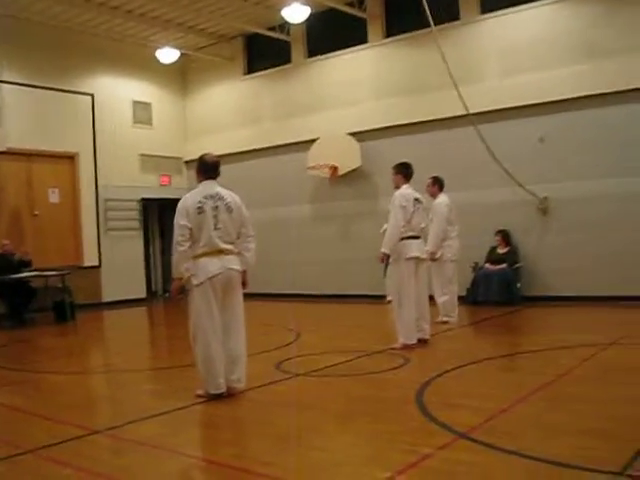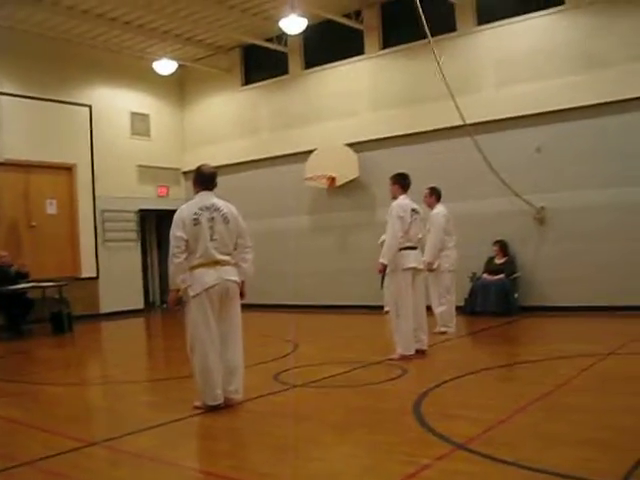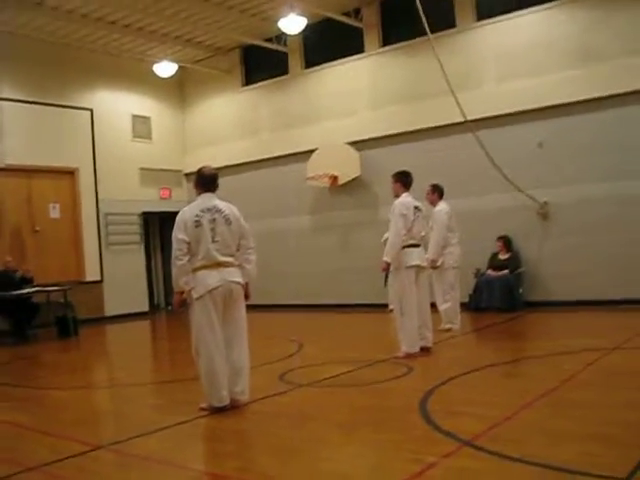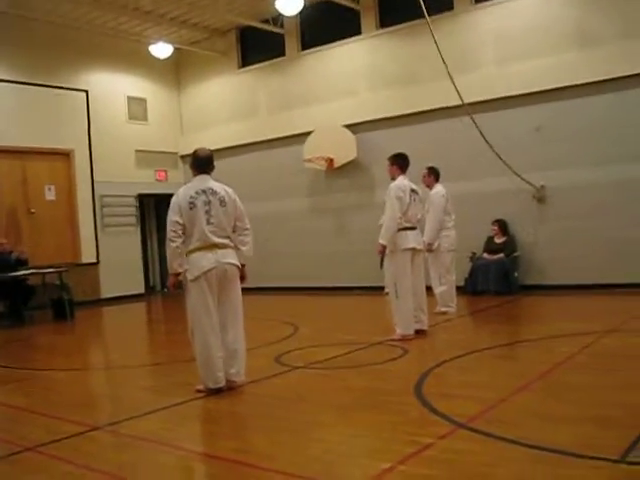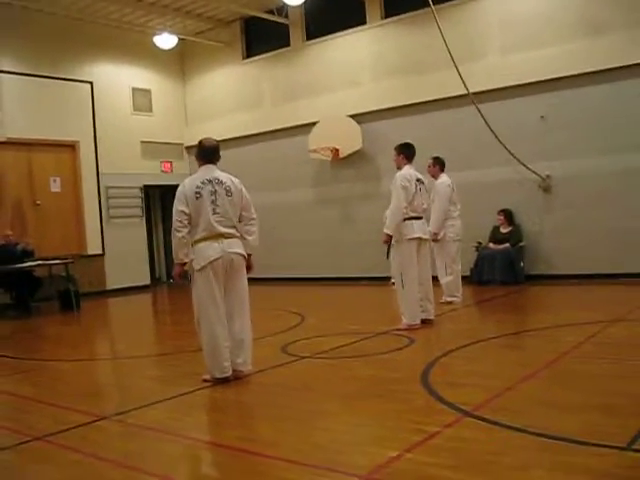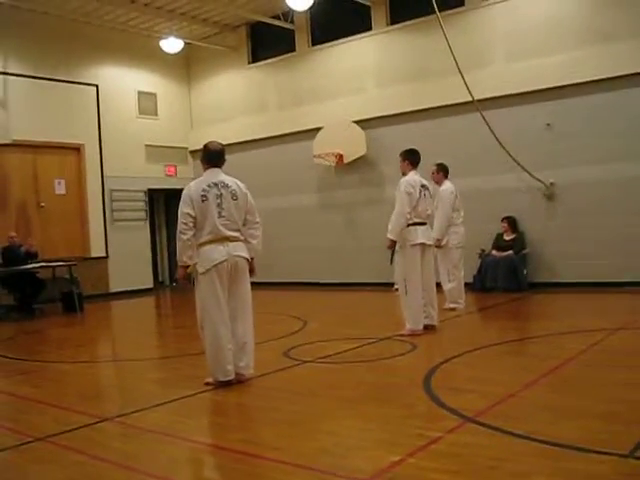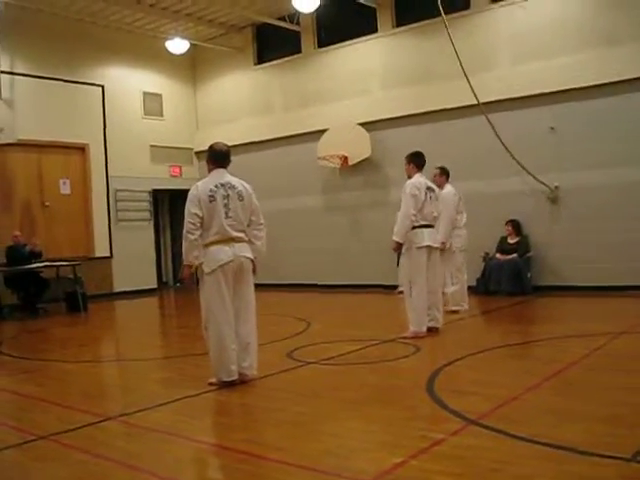
dt=0.2s
person 1, frame 1
left shoulder: (188, 201)
right shoulder: (233, 199)
left elbow: (181, 242)
right elbow: (247, 238)
left wrist: (179, 276)
right wrist: (243, 269)
left hip: (203, 269)
right hip: (230, 267)
left knee: (207, 329)
right knee: (233, 326)
left ankle: (215, 386)
right ankle: (234, 381)
person 1, frame 2
left shoulder: (184, 212)
right shoulder: (230, 210)
left elbow: (177, 253)
right elbow: (244, 248)
left wrist: (175, 287)
right wrist: (241, 280)
left hip: (200, 280)
right hip: (228, 278)
left knee: (204, 341)
right knee: (230, 337)
left ankle: (212, 397)
right ankle: (231, 393)
person 1, frame 3
left shoulder: (186, 214)
right shoulder: (232, 211)
left elbow: (180, 256)
right elbow: (247, 249)
left wrist: (180, 289)
right wrist: (245, 281)
left hip: (204, 282)
right hip: (231, 279)
left knee: (209, 343)
right knee: (235, 338)
left ankle: (218, 398)
right ankle: (238, 393)
person 1, frame 4
left shoulder: (181, 196)
right shoulder: (228, 193)
left elbow: (174, 237)
right elbow: (243, 231)
left wrist: (174, 271)
right wrist: (241, 262)
left hip: (199, 263)
right hip: (227, 260)
left knee: (205, 325)
right knee: (231, 320)
left ankle: (214, 380)
right ankle: (233, 375)
person 1, frame 5
left shoulder: (187, 187)
right shoulder: (234, 183)
left elbow: (180, 227)
right elbow: (249, 221)
left wrist: (180, 260)
right wrist: (248, 252)
left hip: (205, 253)
right hip: (233, 250)
left knee: (211, 315)
right knee: (237, 310)
left ankle: (221, 369)
right ankle: (240, 364)
person 1, frame 6
left shoulder: (192, 189)
right shoulder: (239, 186)
left elbow: (185, 230)
right elbow: (253, 225)
left wrist: (183, 262)
right wrist: (251, 256)
left hip: (210, 256)
right hip: (237, 253)
left knee: (215, 318)
right knee: (240, 313)
left ankle: (223, 373)
right ankle: (242, 368)
person 1, frame 7
left shoulder: (199, 189)
right shoulder: (244, 188)
left elbow: (192, 230)
right elbow: (257, 226)
left wrist: (189, 262)
right wrist: (253, 256)
left hip: (215, 257)
right hip: (242, 254)
left knee: (219, 317)
right knee: (244, 314)
left ankle: (226, 373)
right ankle: (245, 369)
person 2, frame 1
left shoulder: (400, 196)
right shoulder: (418, 197)
left elbow: (396, 226)
right elbow: (421, 224)
left wrist: (386, 249)
left hip: (403, 248)
right hip: (417, 246)
left knee: (403, 295)
right knee: (418, 292)
left ankle: (408, 338)
right ankle: (422, 333)
person 2, frame 2
left shoulder: (397, 206)
right shoulder: (415, 208)
left elbow: (394, 237)
right elbow: (417, 234)
left wrist: (384, 260)
left hip: (400, 259)
right hip: (415, 257)
left knee: (401, 306)
right knee: (416, 303)
left ankle: (406, 349)
right ankle: (419, 344)
person 2, frame 3
left shoulder: (399, 204)
right shoulder: (417, 205)
left elbow: (397, 235)
right elbow: (420, 232)
left wrist: (388, 259)
left hip: (404, 257)
right hip: (418, 254)
left knee: (405, 304)
right knee: (420, 301)
left ankle: (410, 346)
right ankle: (424, 341)
person 2, frame 4
left shoulder: (395, 187)
right shoulder: (413, 188)
left elbow: (393, 218)
right elbow: (417, 215)
left wrist: (383, 242)
left hip: (400, 239)
right hip: (414, 237)
left knee: (400, 286)
right knee: (416, 284)
left ankle: (405, 329)
right ankle: (419, 324)
person 2, frame 5
left shoulder: (401, 177)
right shoulder: (419, 178)
left elbow: (398, 207)
right elbow: (423, 205)
left wrist: (388, 231)
left hip: (405, 229)
right hip: (420, 227)
left knee: (406, 276)
right knee: (422, 274)
left ankle: (412, 319)
right ankle: (426, 313)
person 2, frame 6
left shoulder: (406, 183)
right shoulder: (424, 184)
left elbow: (401, 213)
right elbow: (428, 211)
left wrist: (392, 236)
left hip: (410, 235)
right hip: (424, 233)
left knee: (410, 282)
right knee: (426, 280)
left ankle: (414, 325)
right ankle: (429, 319)
person 2, frame 7
left shoulder: (411, 185)
right shoulder: (431, 187)
left elbow: (407, 215)
right elbow: (434, 213)
left wrist: (398, 238)
left hip: (416, 237)
right hip: (430, 235)
left knee: (415, 285)
right knee: (432, 282)
left ankle: (418, 327)
right ankle: (433, 322)
person 3, frame 1
left shoulder: (440, 203)
right shoulder: (443, 202)
left elbow: (438, 229)
left wrist: (432, 250)
right wrist: (433, 249)
left hip: (443, 249)
right hip: (446, 248)
left knee: (444, 284)
right knee: (446, 283)
left ankle: (448, 315)
right ankle: (448, 314)
person 3, frame 2
left shoulder: (437, 214)
right shoulder: (440, 212)
left elbow: (435, 240)
left wrist: (429, 260)
right wrist: (431, 259)
left hip: (441, 259)
right hip: (444, 258)
left knee: (442, 294)
right knee: (444, 294)
left ankle: (446, 325)
right ankle: (446, 324)
person 3, frame 3
left shoulder: (439, 211)
right shoulder: (443, 209)
left elbow: (439, 237)
left wrist: (433, 257)
right wrist: (434, 256)
left hip: (445, 256)
right hip: (448, 254)
left knee: (446, 291)
right knee: (449, 290)
left ankle: (451, 322)
right ankle: (452, 321)
person 3, frame 4
left shoulder: (436, 193)
right shoulder: (439, 192)
left elbow: (435, 219)
left wrist: (429, 241)
right wrist: (430, 239)
left hip: (441, 239)
right hip: (444, 237)
left knee: (442, 274)
right knee: (445, 274)
left ankle: (446, 305)
right ankle: (448, 304)
person 3, frame 5
left shoulder: (441, 183)
right shoulder: (444, 182)
left elbow: (440, 209)
left wrist: (435, 230)
right wrist: (436, 229)
left hip: (447, 229)
right hip: (449, 227)
left knee: (447, 264)
right knee: (451, 263)
left ankle: (452, 295)
right ankle: (453, 294)
person 3, frame 6
left shoulder: (445, 190)
right shoulder: (448, 188)
left elbow: (444, 216)
left wrist: (438, 237)
right wrist: (439, 235)
left hip: (450, 235)
right hip: (453, 234)
left knee: (450, 270)
right knee: (453, 270)
left ankle: (455, 302)
right ankle: (456, 301)
person 3, frame 7
left shoulder: (447, 193)
right shoulder: (449, 192)
left elbow: (448, 219)
left wrist: (442, 240)
right wrist: (443, 238)
left hip: (453, 238)
right hip: (455, 237)
left knee: (453, 273)
right knee: (457, 273)
left ankle: (456, 304)
right ankle: (459, 303)
